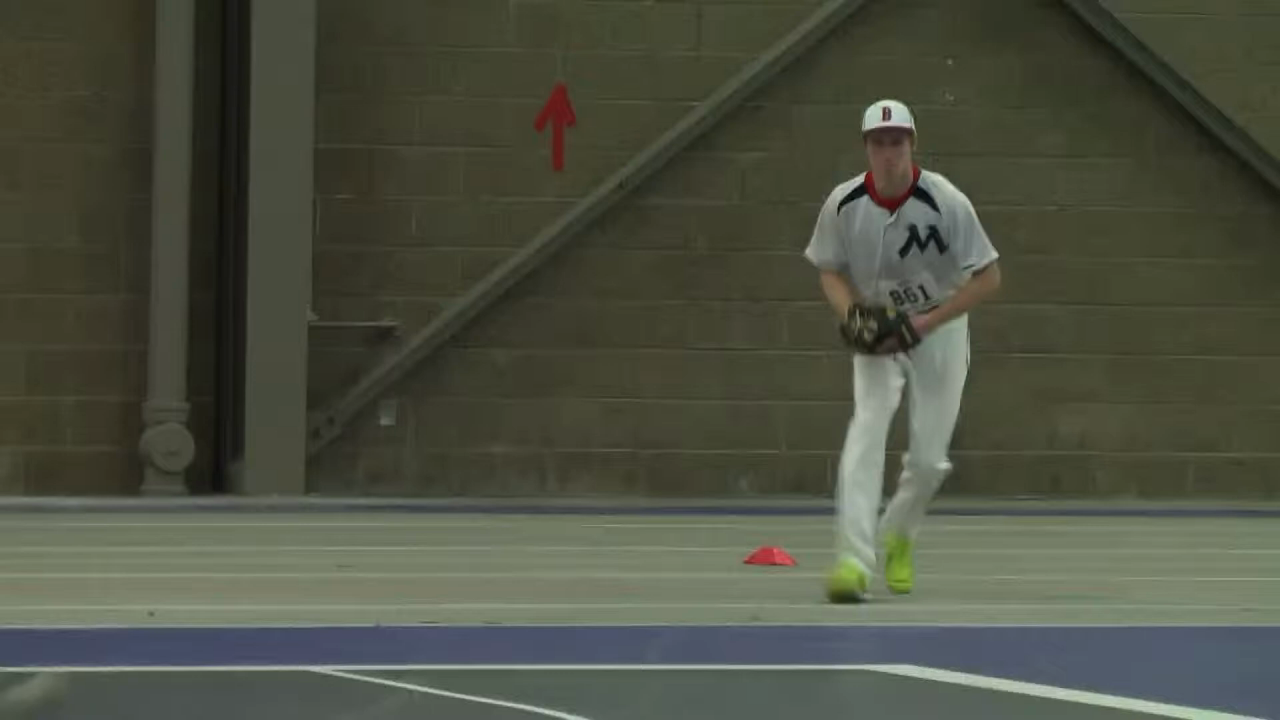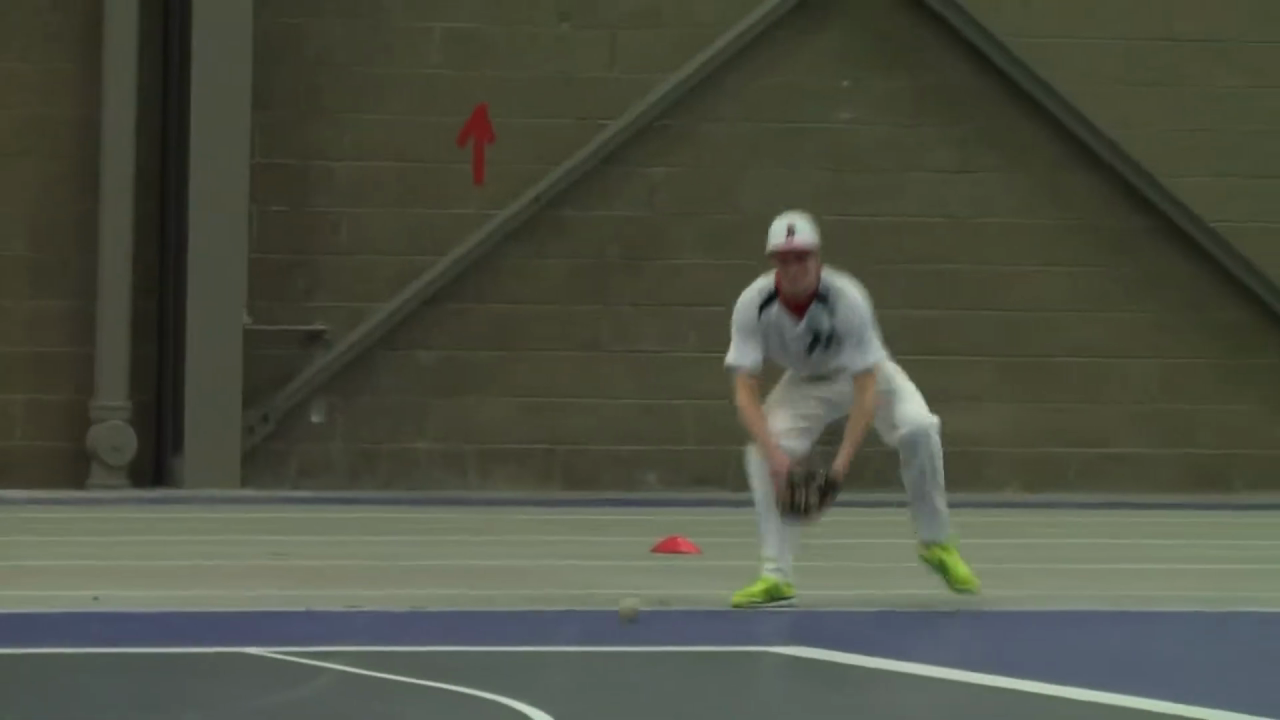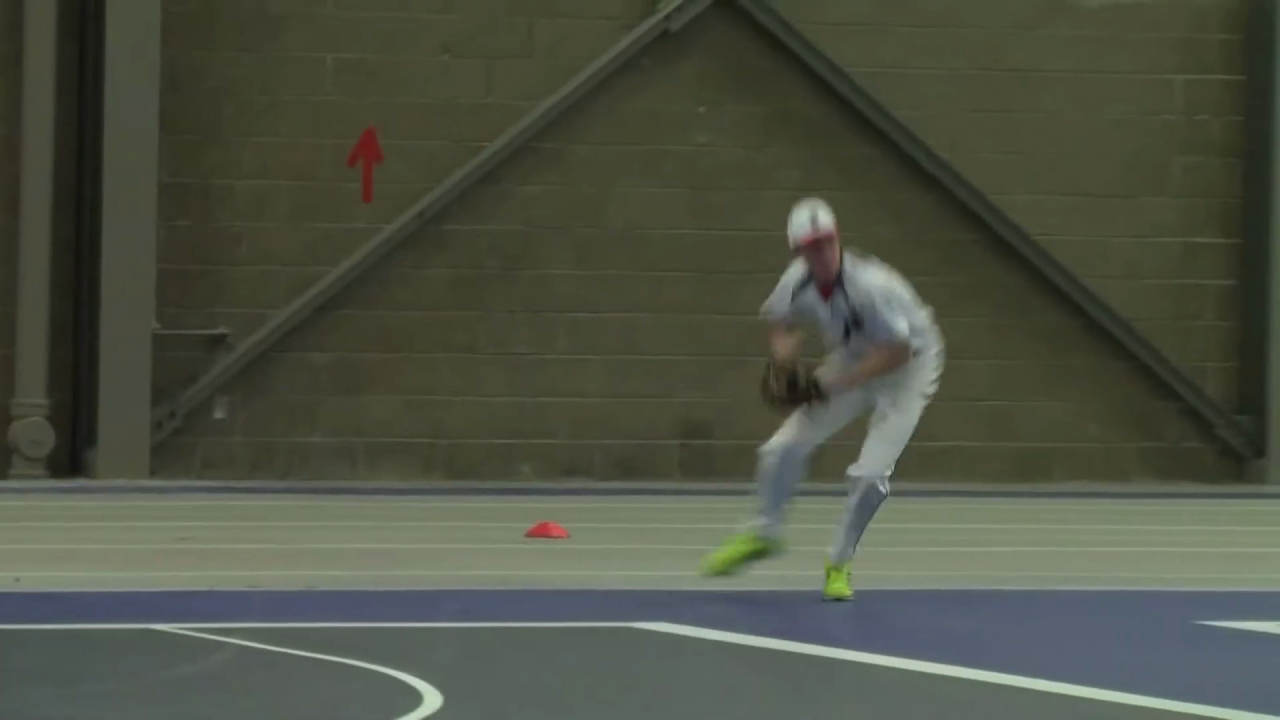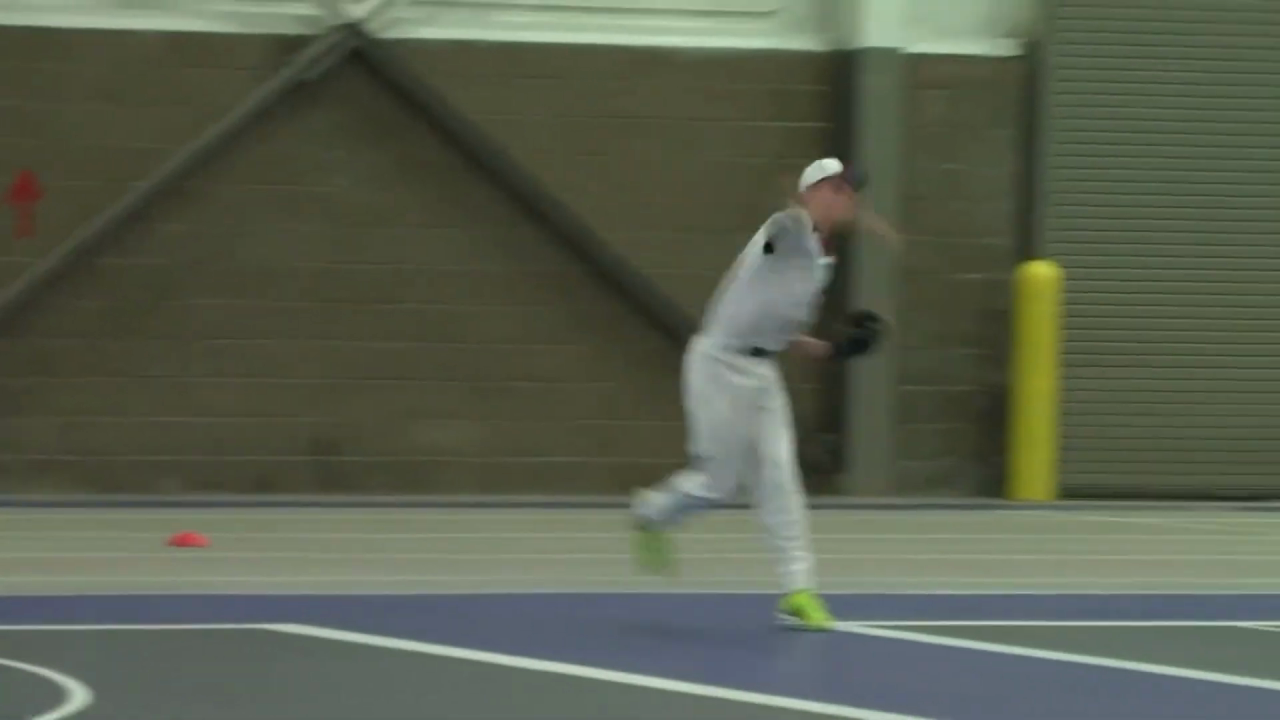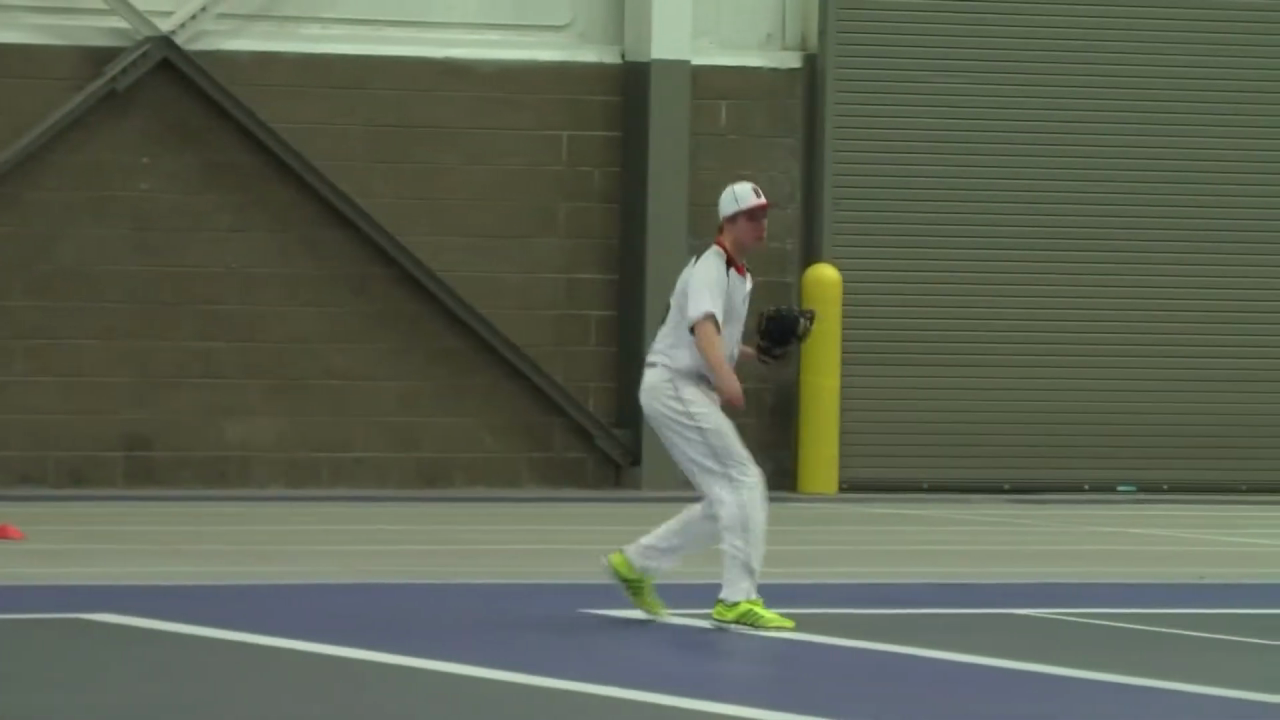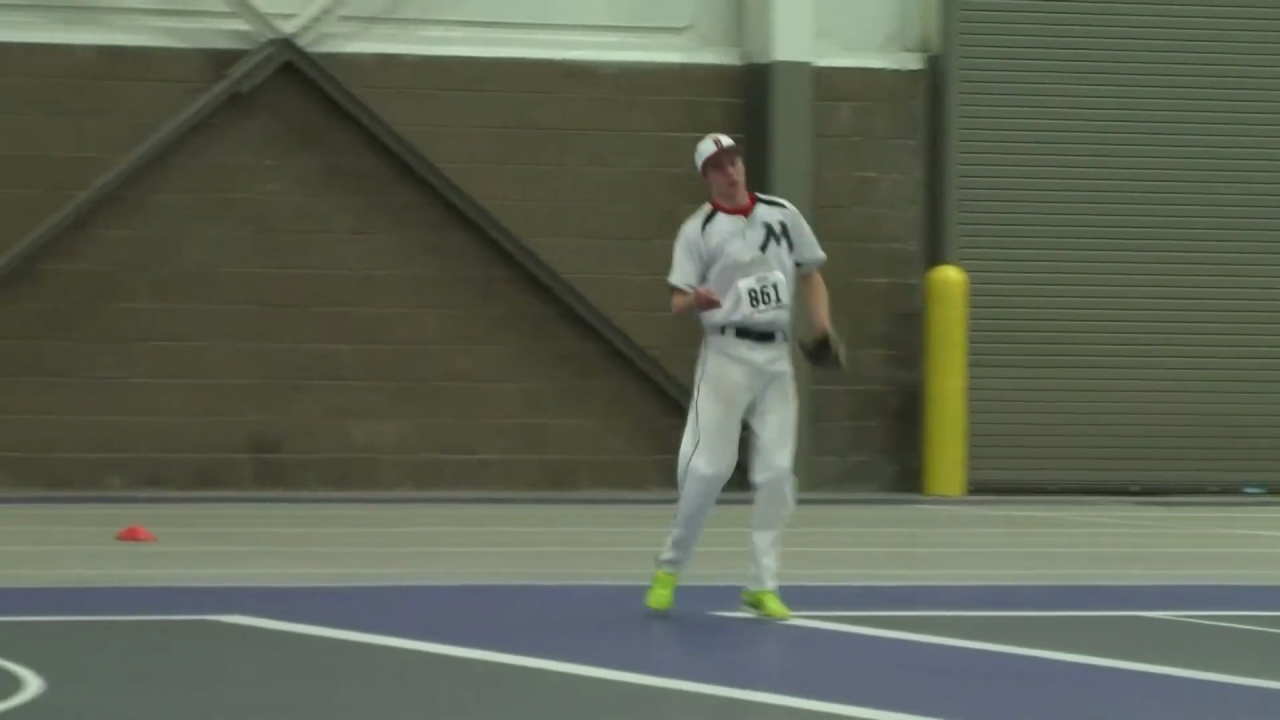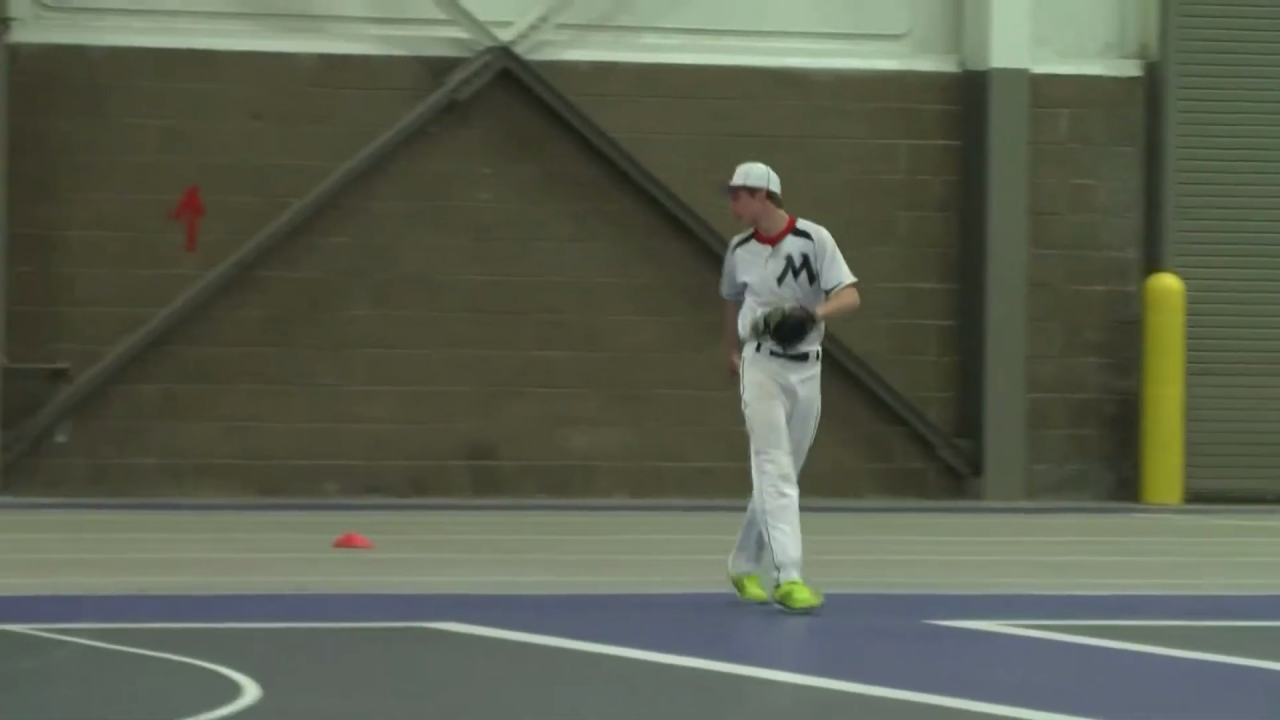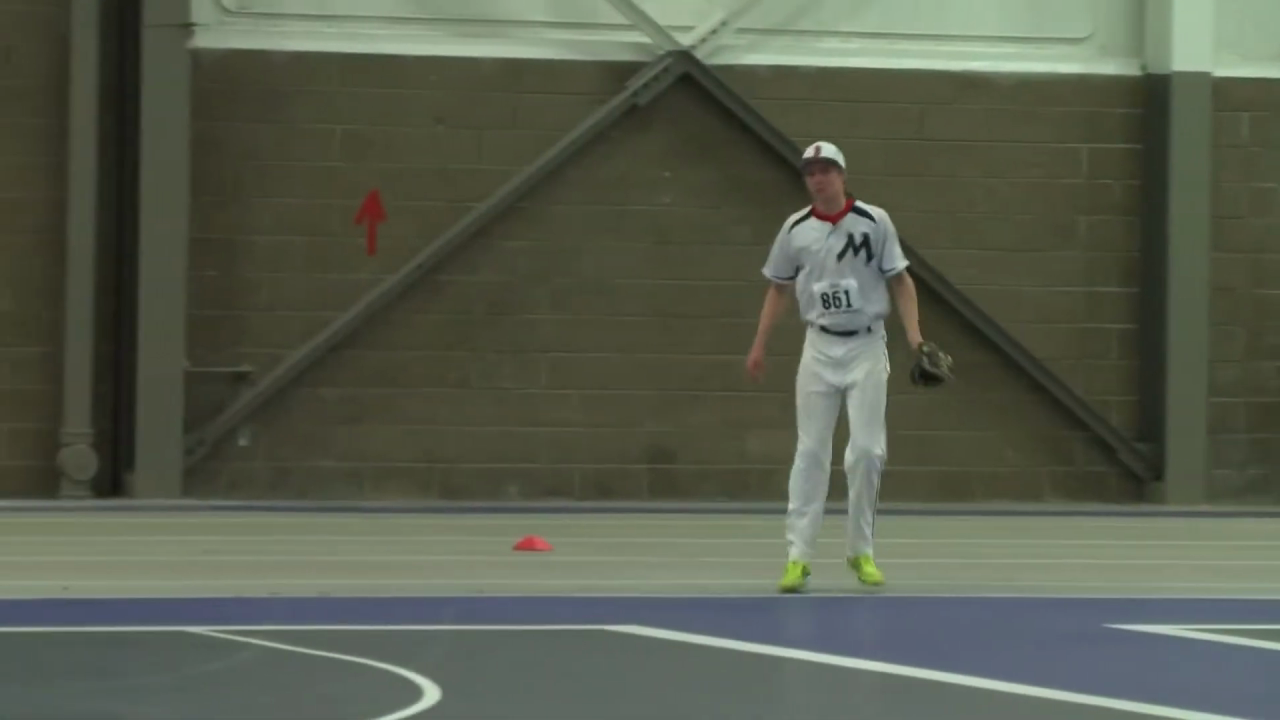
dt=0.7s
person 1, frame 1
left shoulder: (946, 200)
right shoulder: (843, 203)
left elbow: (989, 278)
right elbow: (830, 271)
left wrist: (929, 322)
right wrist: (854, 318)
left hip: (939, 327)
left knee: (929, 454)
right knee: (869, 428)
person 1, frame 2
left shoulder: (847, 300)
right shoulder: (752, 305)
left elbow: (865, 388)
right elbow: (744, 392)
left wrist: (843, 461)
right wrist: (773, 451)
left hip: (865, 376)
right hip: (806, 381)
left knee: (919, 429)
right knee: (763, 453)
left ankle: (935, 543)
right ankle: (776, 575)
person 1, frame 3
left shoulder: (874, 285)
right shoulder: (795, 282)
left elbow: (903, 350)
right elbow: (782, 327)
left wrist: (837, 385)
right wrist: (783, 352)
left hip: (907, 363)
right hip: (851, 361)
left knee: (870, 473)
right knee: (782, 451)
left ankle: (838, 563)
right ankle: (764, 536)
person 1, frame 4
left shoulder: (811, 258)
right shoulder: (789, 229)
right elbow: (818, 210)
left wrist: (829, 348)
left hip: (760, 370)
right hip: (718, 364)
left knee: (779, 480)
right knee: (714, 483)
left ankle: (797, 592)
right ankle: (652, 510)
person 1, frame 5
left shoulder: (739, 276)
right shoulder: (709, 274)
right elbow: (705, 335)
left wrist: (756, 351)
right wrist: (726, 380)
left hip: (690, 393)
right hip: (674, 390)
left knee: (725, 498)
right knee: (744, 486)
left ankle: (635, 561)
right ankle: (738, 601)
person 1, frame 6
left shoulder: (782, 213)
right shoulder: (697, 230)
left elbow: (811, 275)
right elbow: (678, 302)
left wrist: (822, 327)
right wrist: (696, 300)
left hip: (776, 356)
right hip: (726, 354)
left knee: (776, 471)
right knee: (707, 466)
left ankle: (761, 585)
right ankle: (672, 565)
person 1, frame 7
left shoulder: (813, 239)
right shoulder: (739, 248)
left elbow: (849, 297)
left wrist: (813, 313)
right wrist: (730, 349)
left hip: (804, 369)
right hip: (760, 365)
left knee: (783, 476)
right knee: (774, 468)
left ankle: (745, 566)
right ankle: (789, 578)
person 1, frame 8
left shoulder: (874, 220)
right shoulder: (795, 227)
left elbow: (899, 280)
right elbow: (779, 286)
left wrist: (914, 336)
right wrist: (759, 343)
left hip: (867, 347)
right hip: (819, 347)
left knee: (866, 447)
right knee: (811, 451)
left ankle: (860, 550)
right ankle: (799, 556)
